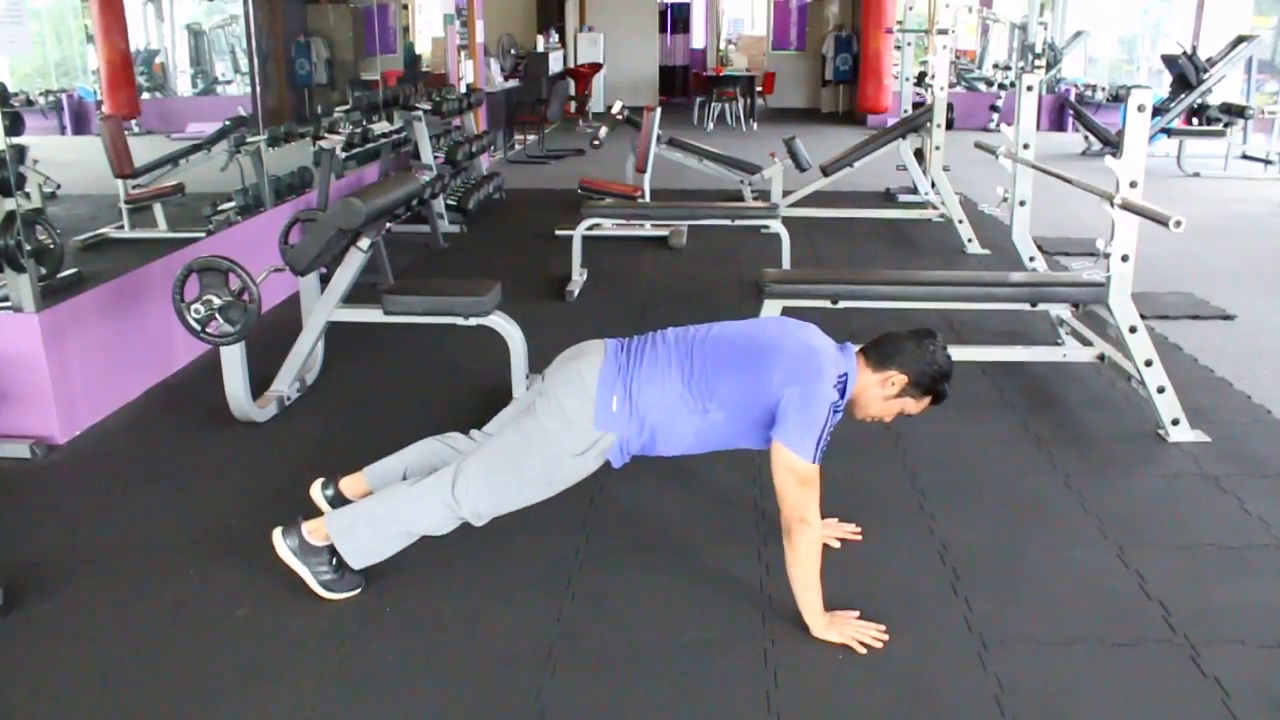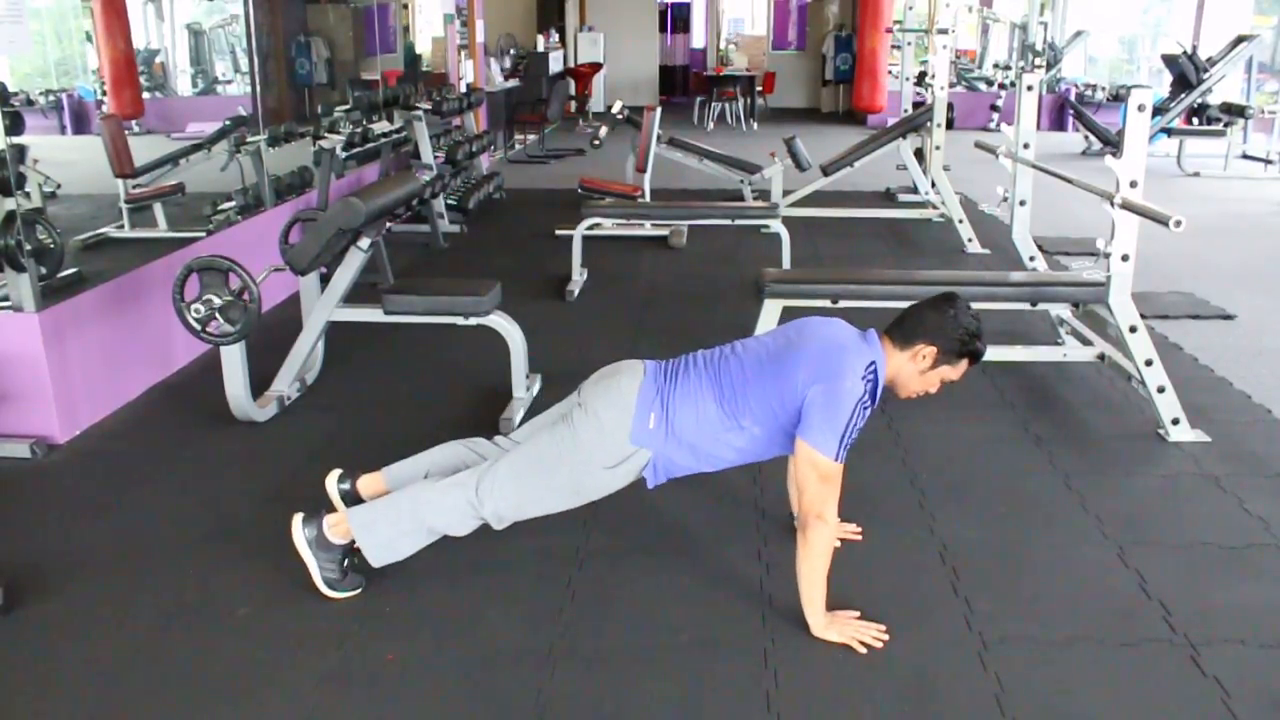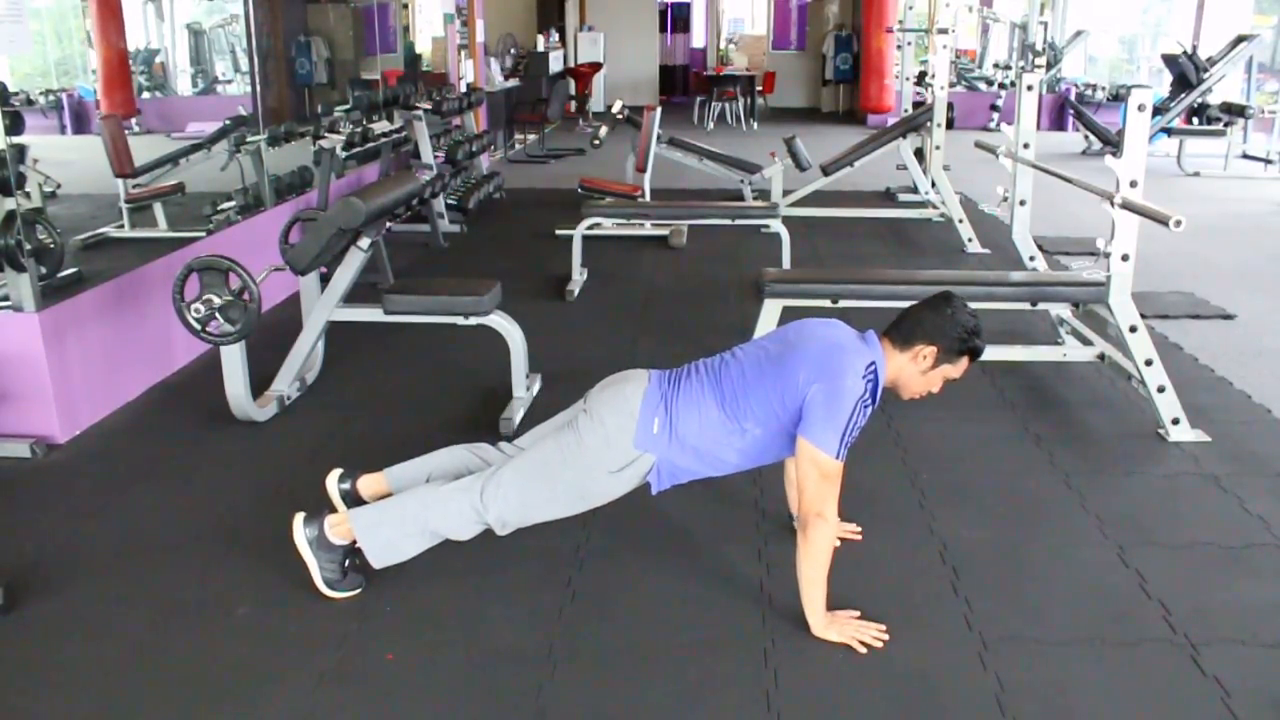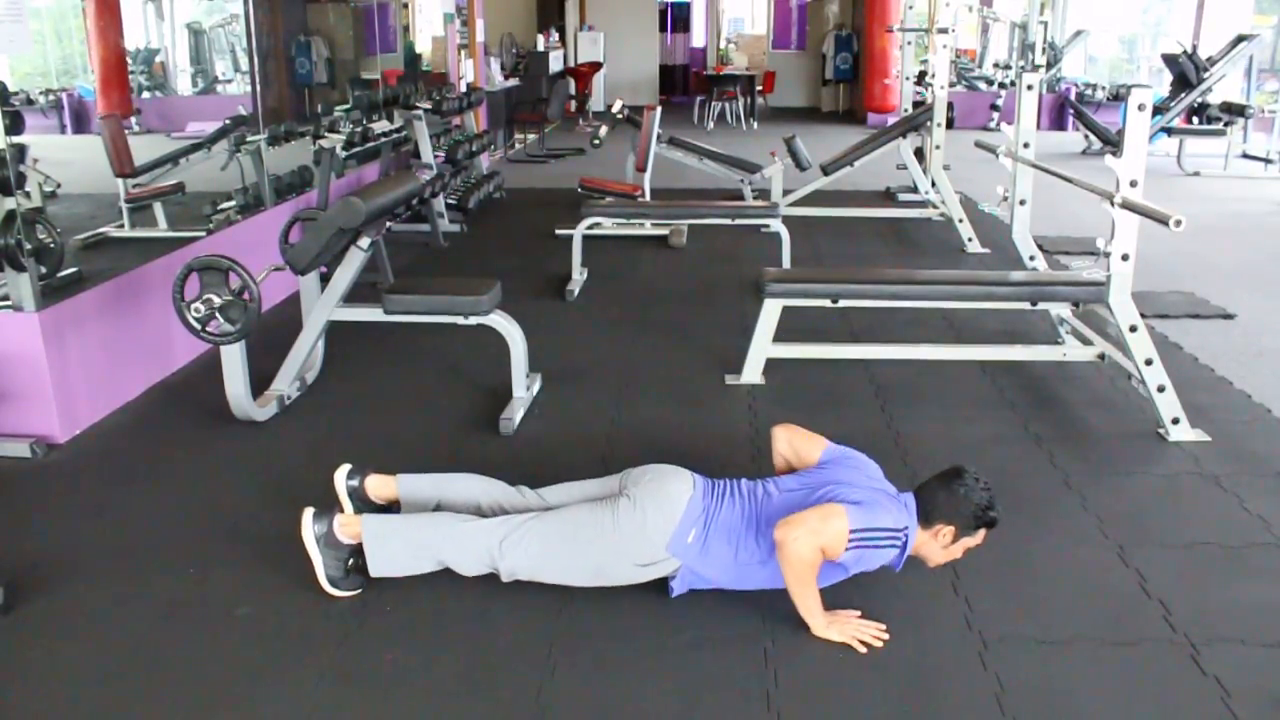
dt=0.7s
person 1, frame 1
left shoulder: (817, 349)
right shoulder: (819, 389)
right elbow: (797, 519)
left wrist: (805, 520)
right wrist: (817, 619)
left hip: (597, 371)
right hip: (601, 410)
left knee: (477, 449)
right knee: (469, 491)
left ankle: (348, 489)
right ankle: (315, 537)
person 1, frame 2
left shoulder: (840, 338)
right shoulder: (849, 384)
left elbow: (794, 433)
right elbow: (820, 515)
left wrist: (807, 517)
right wrist: (819, 619)
left hip: (634, 393)
right hip: (632, 432)
left knee: (500, 455)
right knee: (489, 496)
left ankle: (360, 487)
right ankle: (331, 531)
person 1, frame 3
left shoulder: (838, 339)
right shoulder: (850, 382)
right elbow: (820, 515)
left wrist: (806, 517)
right wrist: (819, 619)
left hip: (634, 401)
right hip: (637, 439)
left knee: (498, 463)
right knee: (492, 501)
left ankle: (363, 487)
right ankle: (334, 533)
person 1, frame 4
left shoulder: (865, 478)
right shoulder: (885, 529)
left elbow: (784, 435)
right elbow: (794, 535)
right wrist: (817, 619)
left hip: (670, 495)
right hip: (668, 533)
left knee: (521, 505)
right knee: (501, 546)
left ankle: (373, 488)
right ankle: (344, 530)
